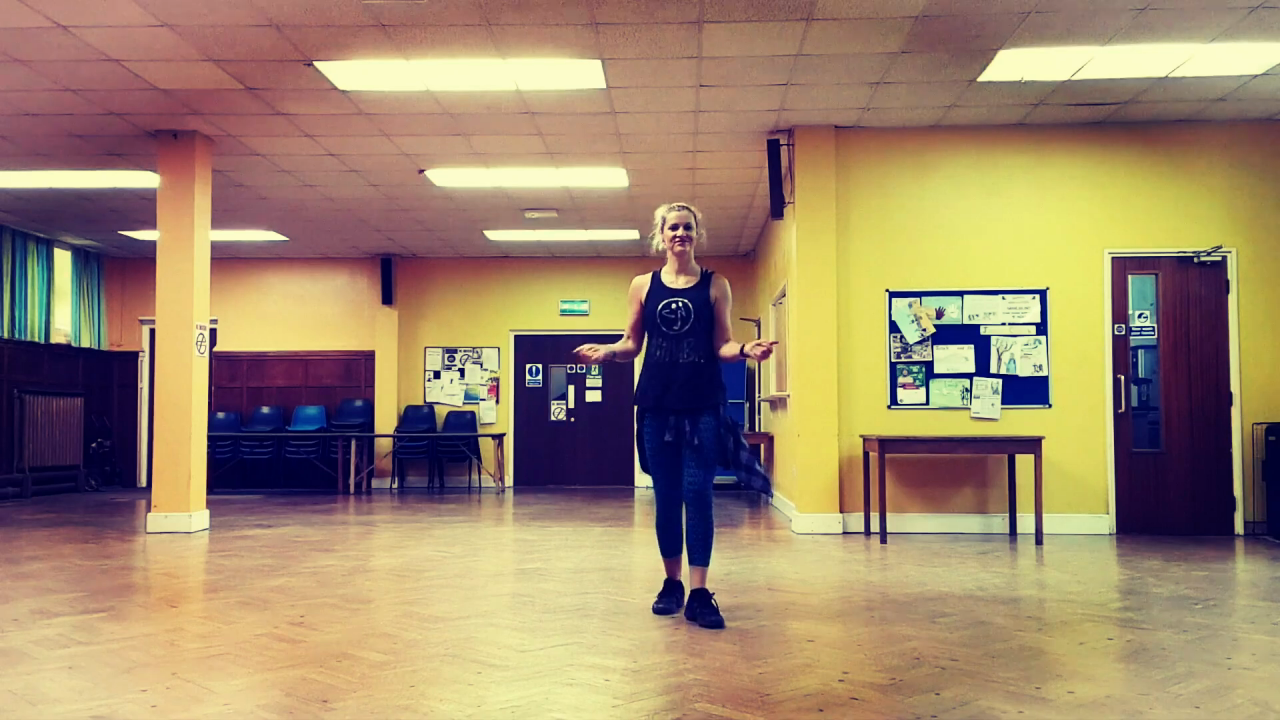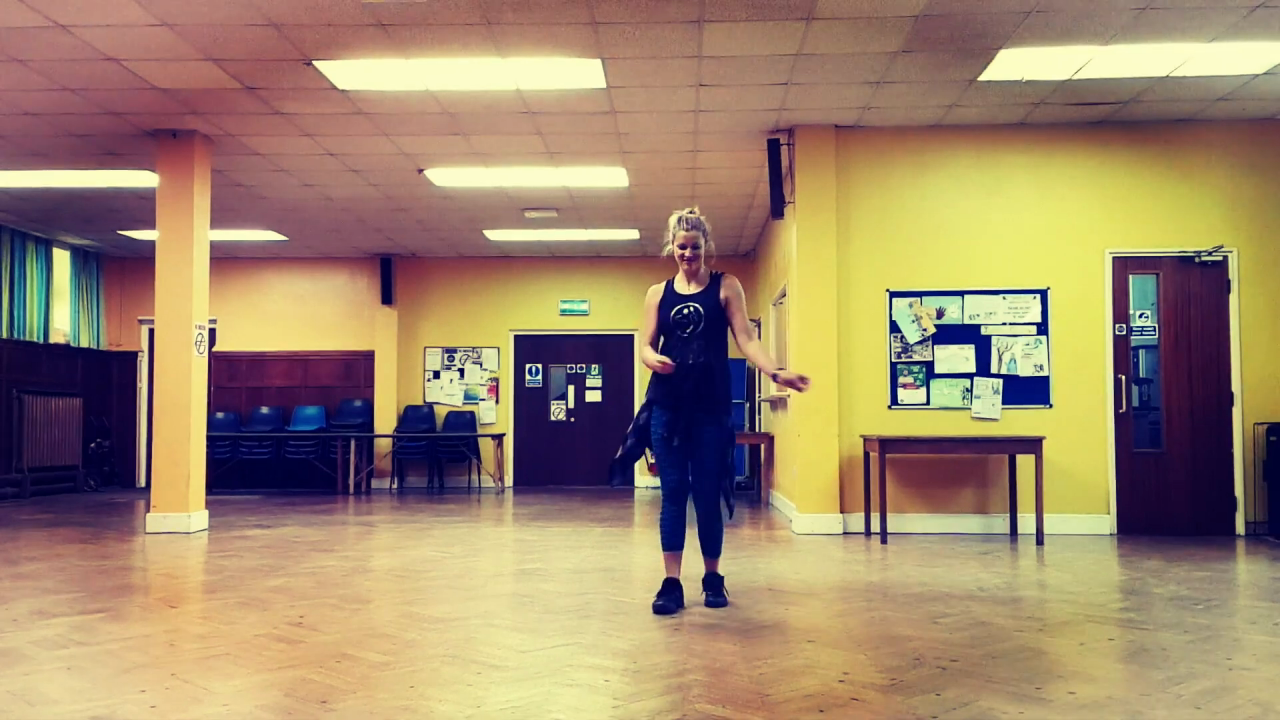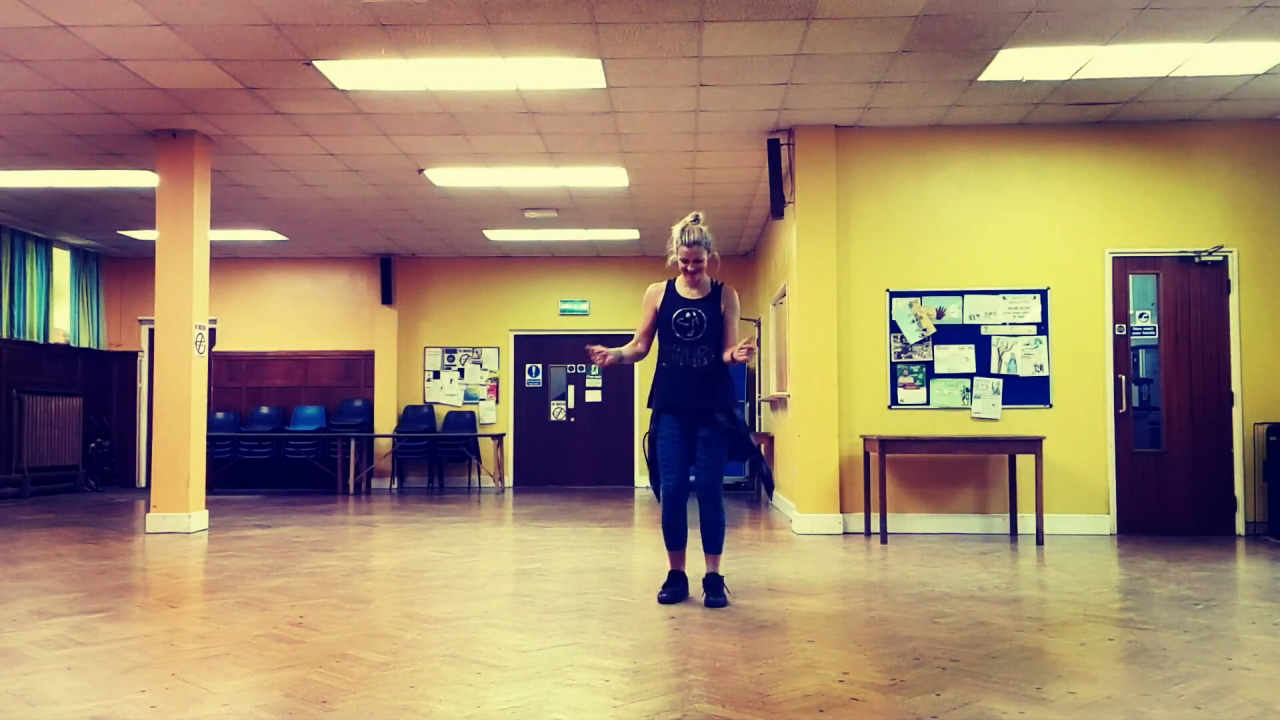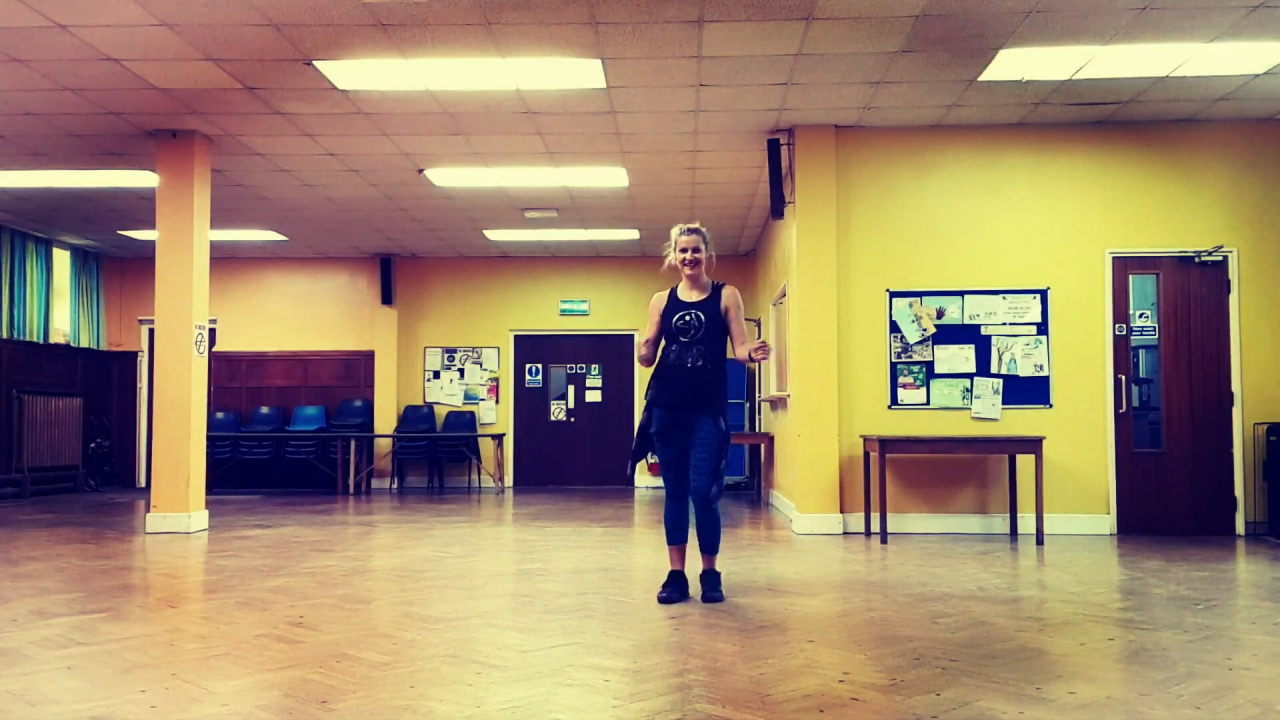
dt=0.5s
person 1, frame 1
left shoulder: (716, 284)
right shoulder: (643, 285)
left elbow: (722, 346)
right elbow: (632, 345)
left wrist: (748, 350)
right wrist: (604, 353)
left hip: (703, 403)
right hip: (656, 402)
left knee: (698, 495)
right knee: (666, 497)
left ankle: (699, 594)
right ankle: (672, 583)
person 1, frame 2
left shoulder: (726, 286)
right shoulder: (657, 293)
left elbow: (747, 340)
right elbow: (644, 347)
left wrist: (776, 372)
right wrist: (654, 360)
left hip: (710, 403)
right hip: (668, 403)
left knee: (706, 494)
right knee: (673, 493)
left ankle: (712, 577)
right ankle: (671, 582)
person 1, frame 3
left shoulder: (725, 295)
right shoulder: (657, 293)
left elbow: (731, 349)
right elbow: (641, 346)
left wrist: (738, 355)
right wrist: (614, 356)
left hip: (714, 405)
right hip: (671, 405)
left knee: (709, 491)
right knee: (672, 491)
left ankle: (713, 577)
right ankle: (676, 574)
person 1, frame 4
left shoulder: (727, 295)
right shoulder: (661, 300)
left elbow: (738, 343)
right elbow: (649, 352)
left wrist: (751, 351)
right wrist: (645, 354)
left hip: (708, 404)
right hip: (666, 401)
left knee: (703, 491)
right knee: (674, 489)
left ankle: (710, 572)
right ankle: (676, 574)
